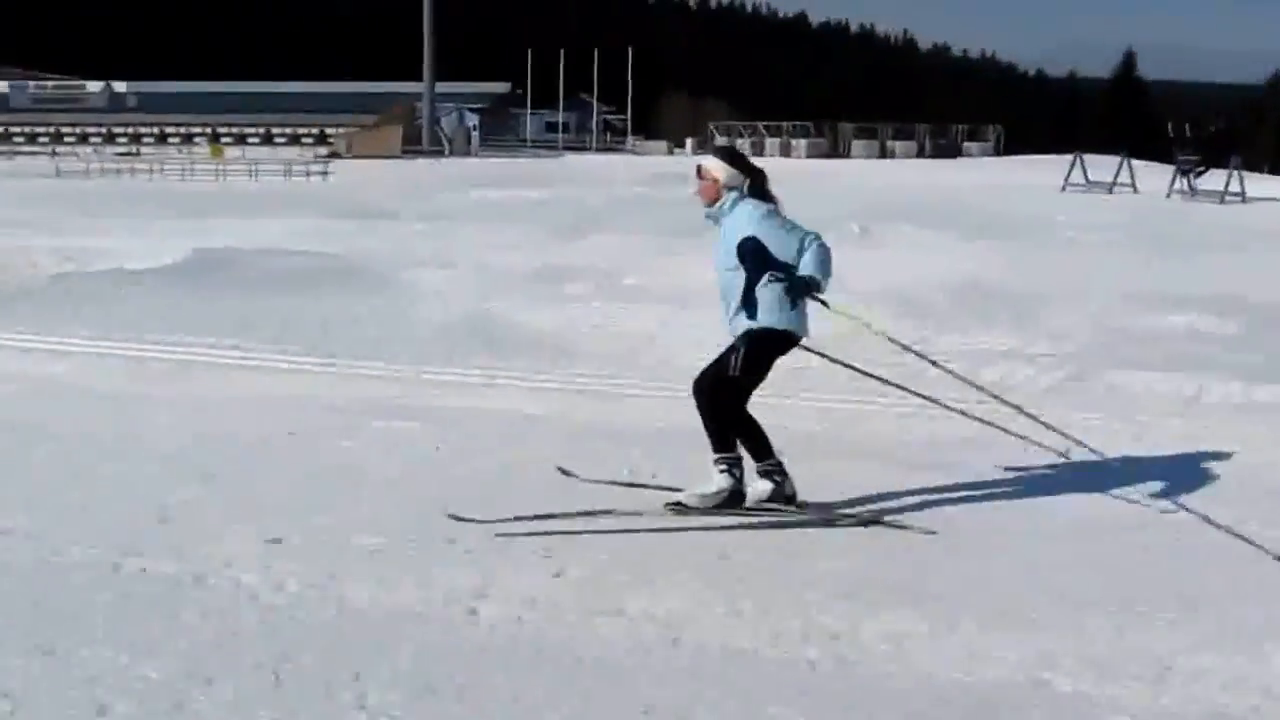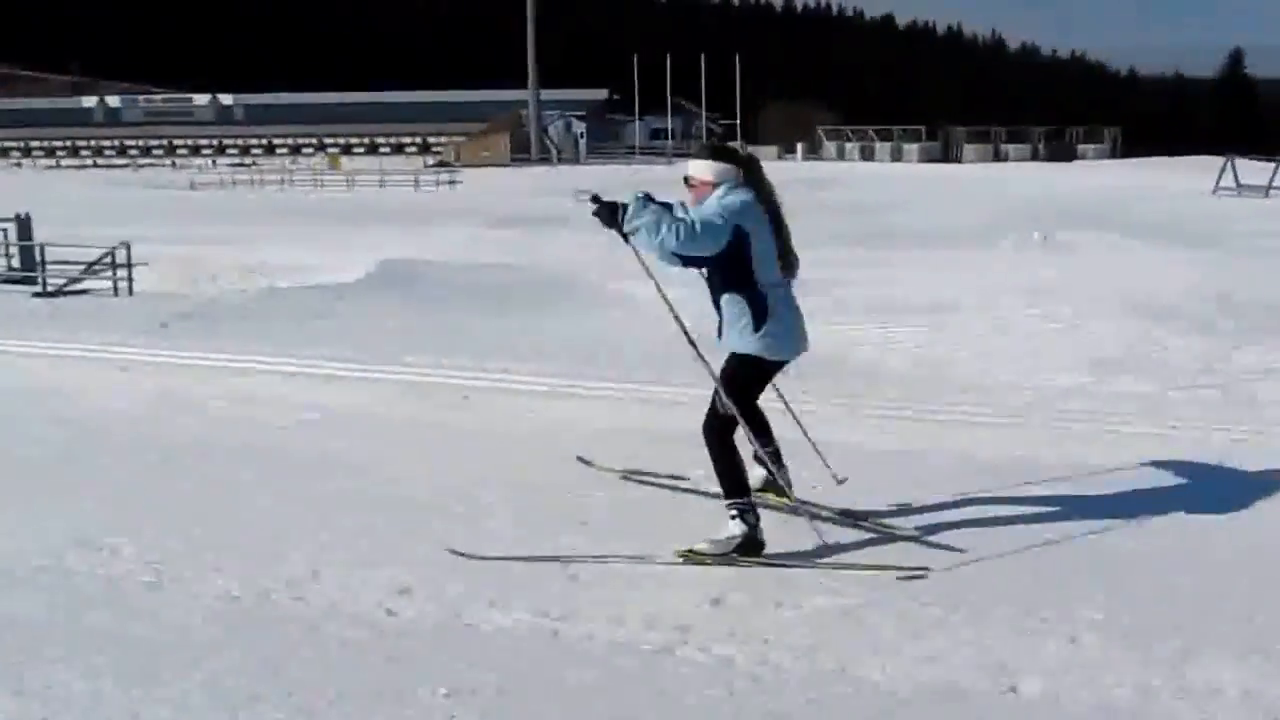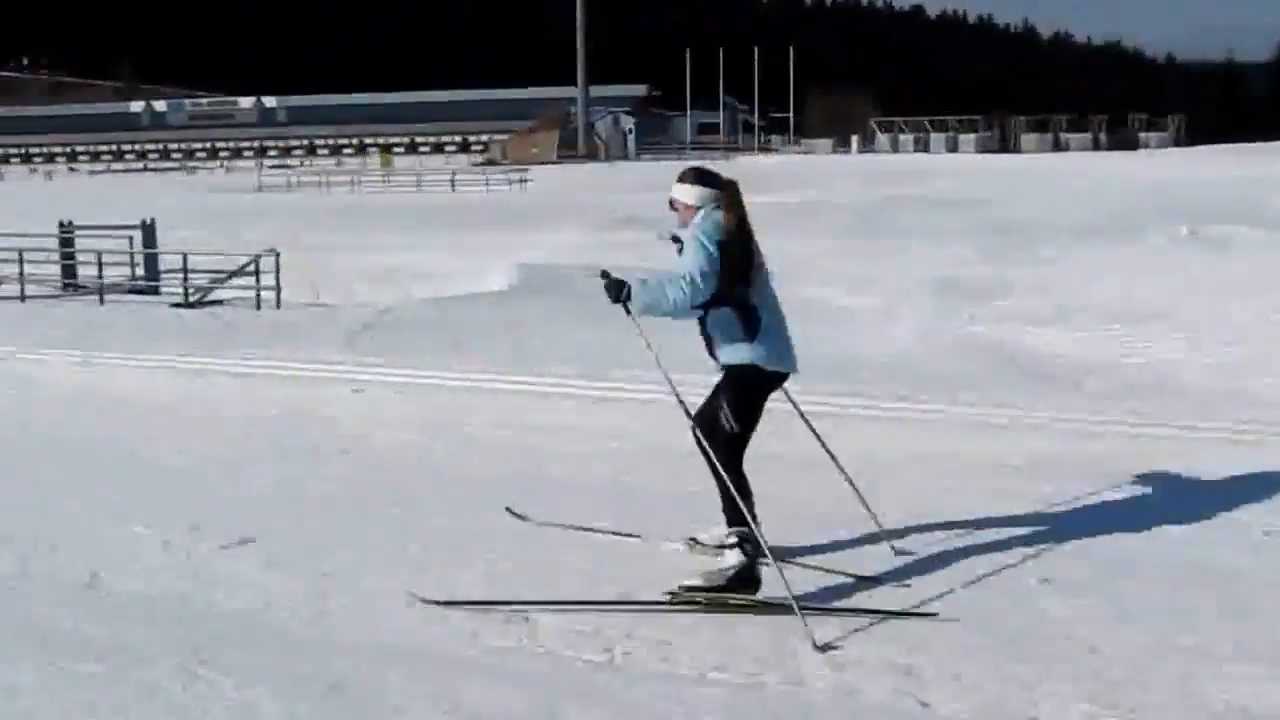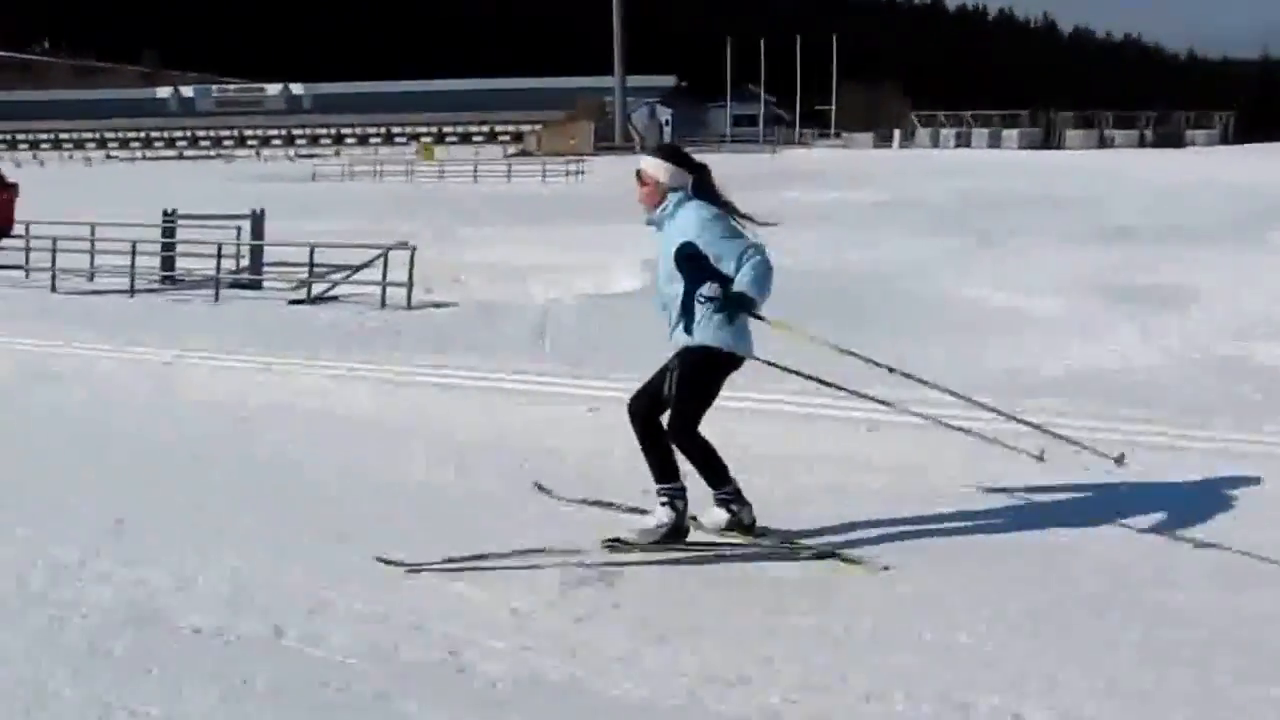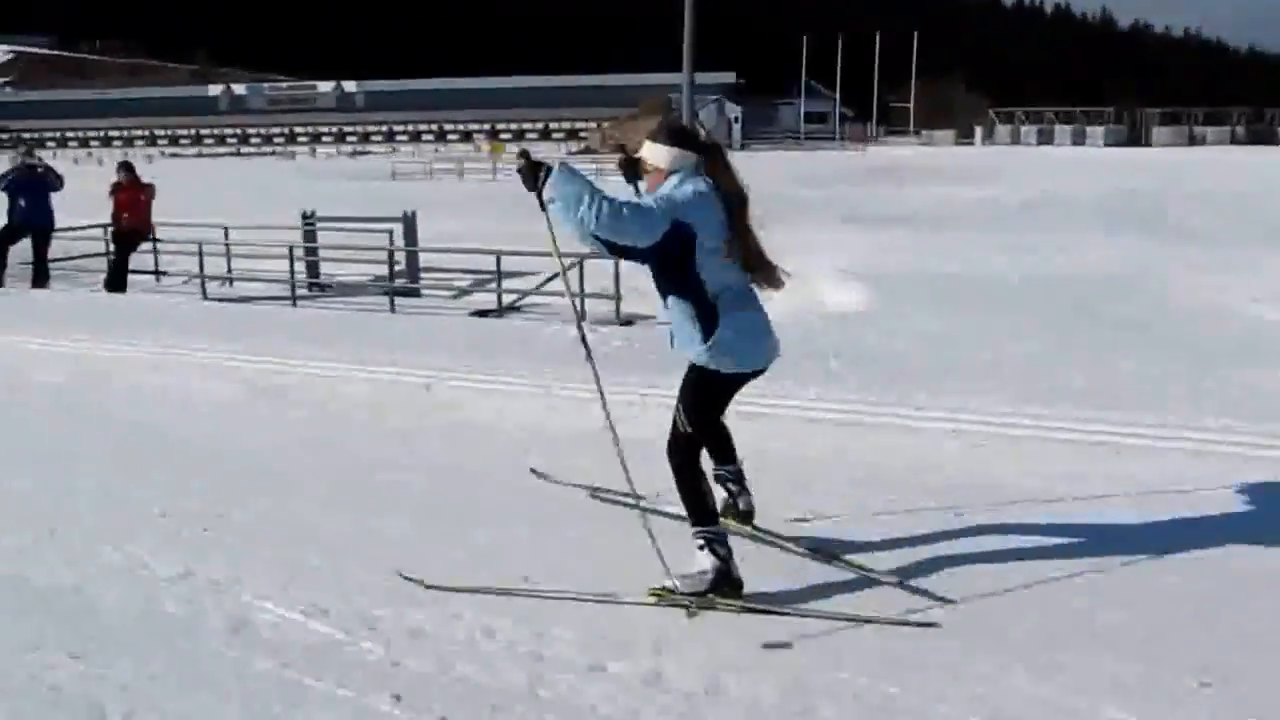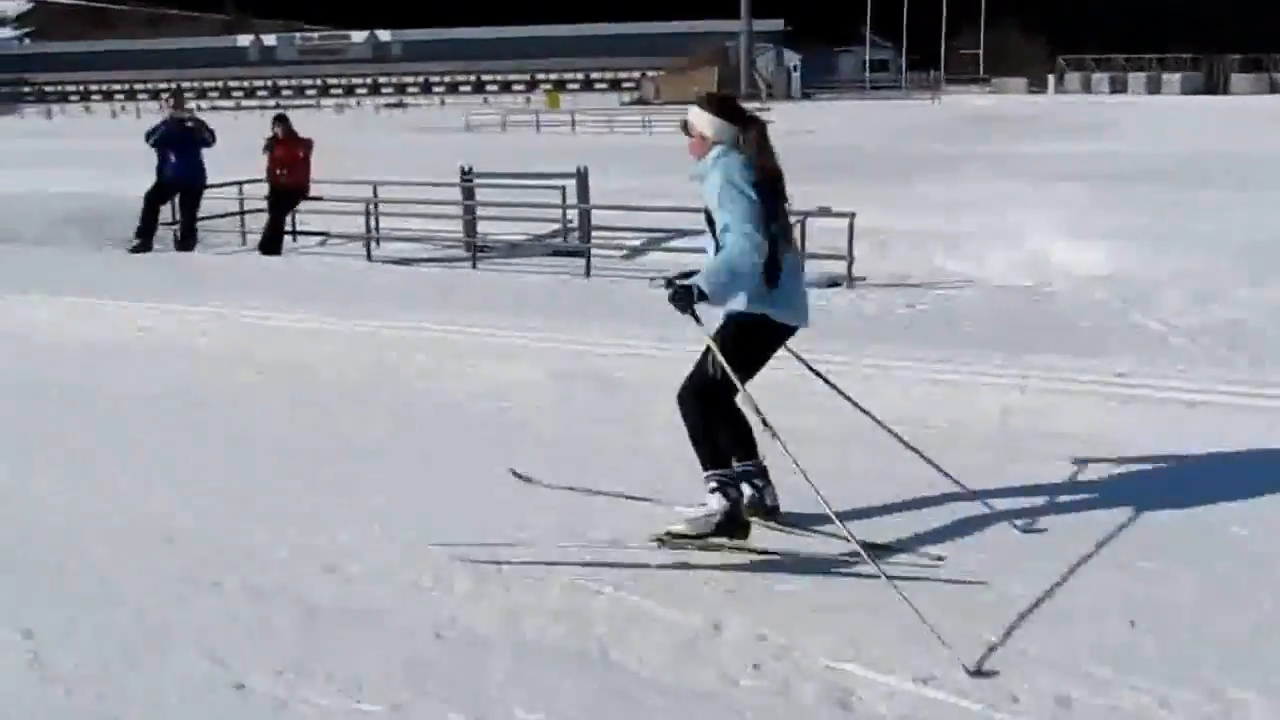
dt=0.5s
person 1, frame 1
left shoulder: (755, 215)
right shoulder: (733, 217)
left elbow: (814, 247)
left wrist: (809, 278)
left hip: (771, 325)
right hip: (761, 324)
left knee: (706, 387)
right knee: (731, 403)
left ankle: (728, 479)
right ankle: (776, 482)
person 1, frame 2
left shoulder: (729, 212)
right shoulder: (745, 206)
left elbow: (687, 239)
right elbow: (699, 232)
left wrist: (629, 216)
right wrist: (663, 211)
left hip: (757, 339)
right hip: (778, 333)
left knee: (717, 428)
right knee: (738, 400)
left ankle: (744, 526)
right ankle: (770, 471)
person 1, frame 3
left shoulder: (708, 232)
right shoulder: (727, 232)
left elbow: (692, 289)
left wrist: (633, 292)
right wrist: (690, 251)
left hip: (752, 358)
right hip: (764, 356)
left knee: (722, 449)
right knee: (705, 429)
left ankle: (742, 560)
right ankle: (739, 526)
person 1, frame 4
left shoulder: (698, 218)
right shoulder: (676, 221)
left elbow: (755, 260)
left wrist: (745, 294)
left hip: (711, 341)
right hip: (705, 341)
left knee: (643, 409)
right knee: (681, 427)
left ankle: (672, 512)
right ankle: (733, 507)
person 1, frame 5
left shoulder: (677, 205)
right shoulder: (709, 195)
left elbow: (613, 221)
left wrist: (547, 179)
right wrist: (640, 181)
left hip: (721, 350)
right hip: (754, 344)
left knee: (683, 448)
right knee: (700, 416)
left ankle: (716, 566)
right ankle: (735, 494)
person 1, frame 6
left shoulder: (726, 175)
right shoulder: (748, 168)
left elbow: (747, 245)
left wrist: (702, 288)
right wrist: (706, 280)
left hip: (760, 308)
right hip: (769, 305)
left knee: (696, 396)
right knee: (719, 392)
left ankle: (725, 504)
right ankle: (755, 487)
